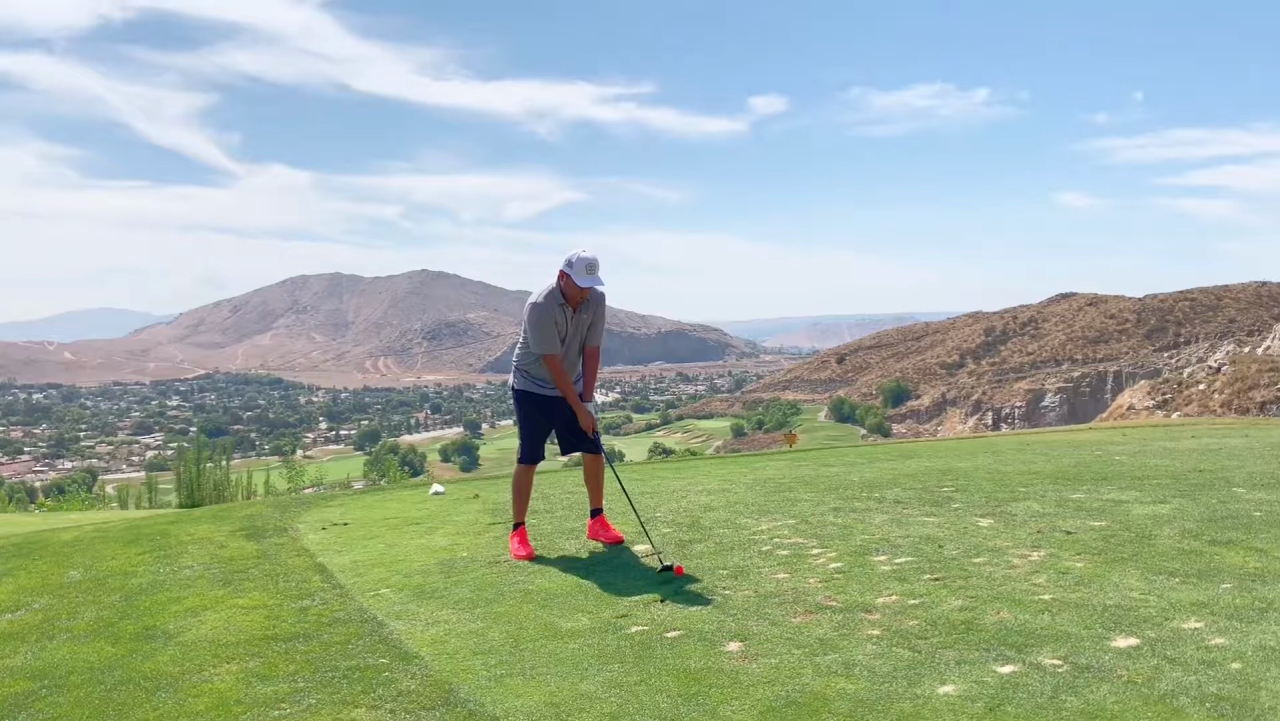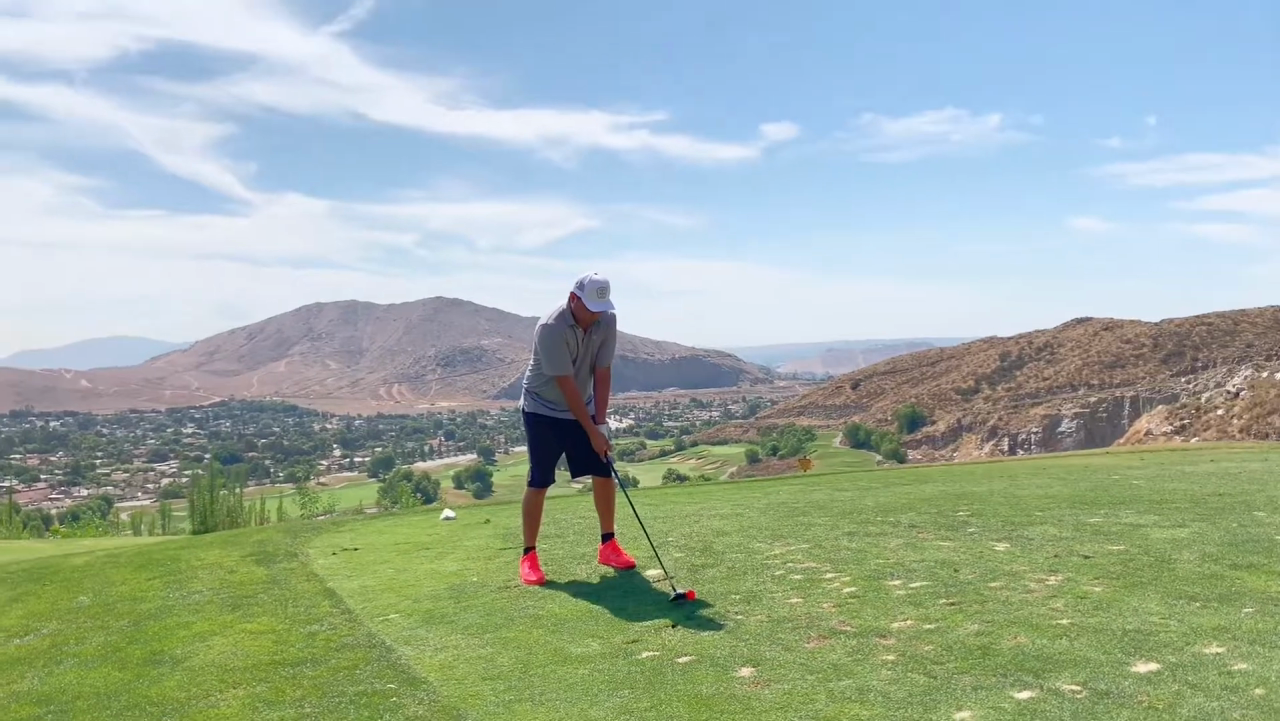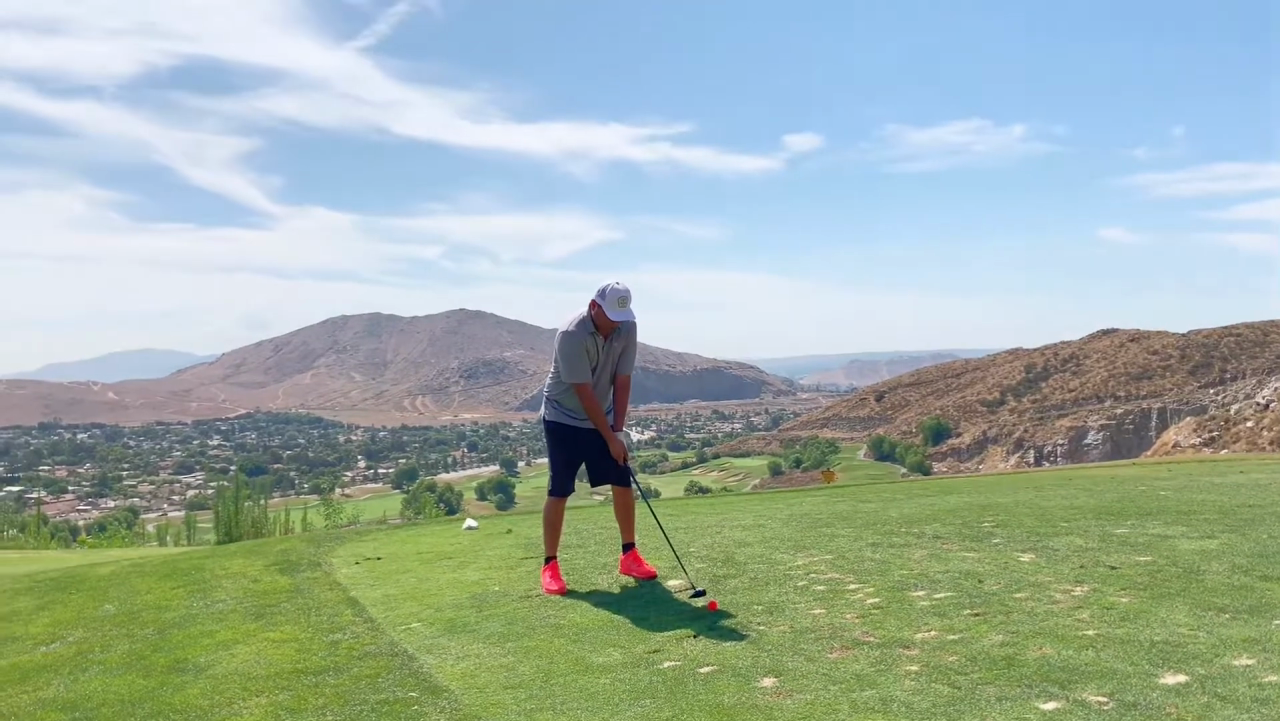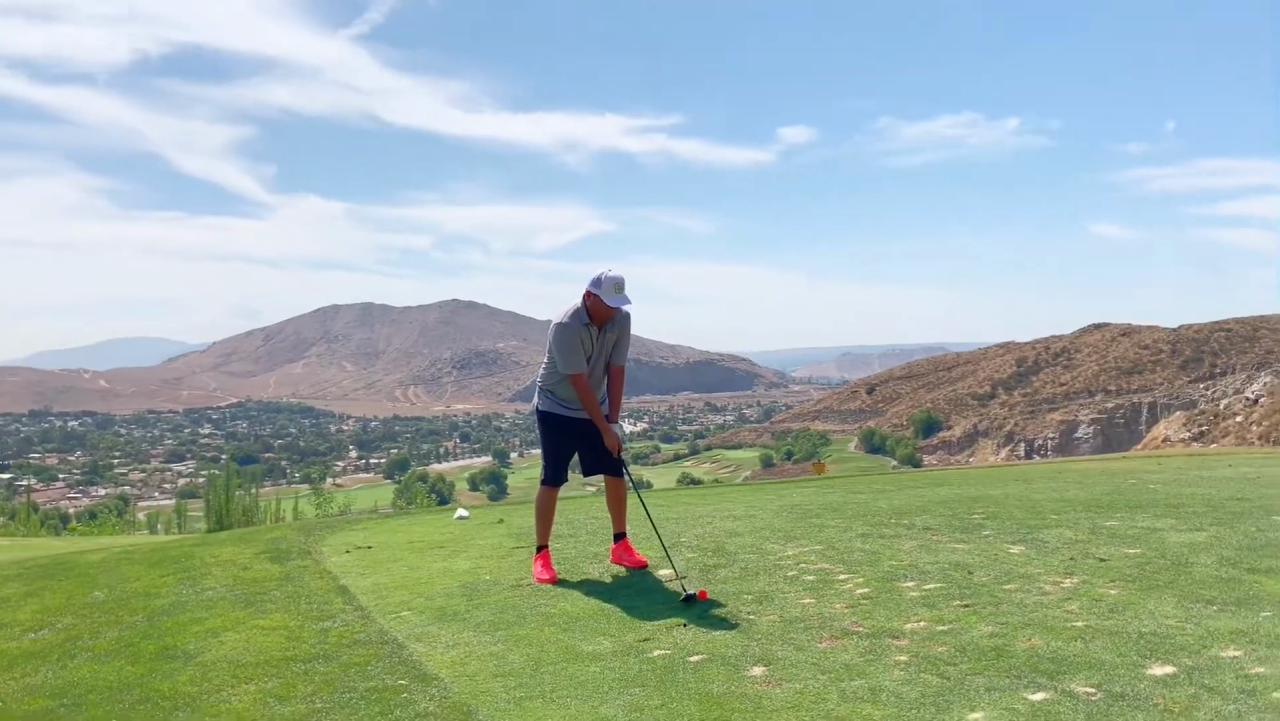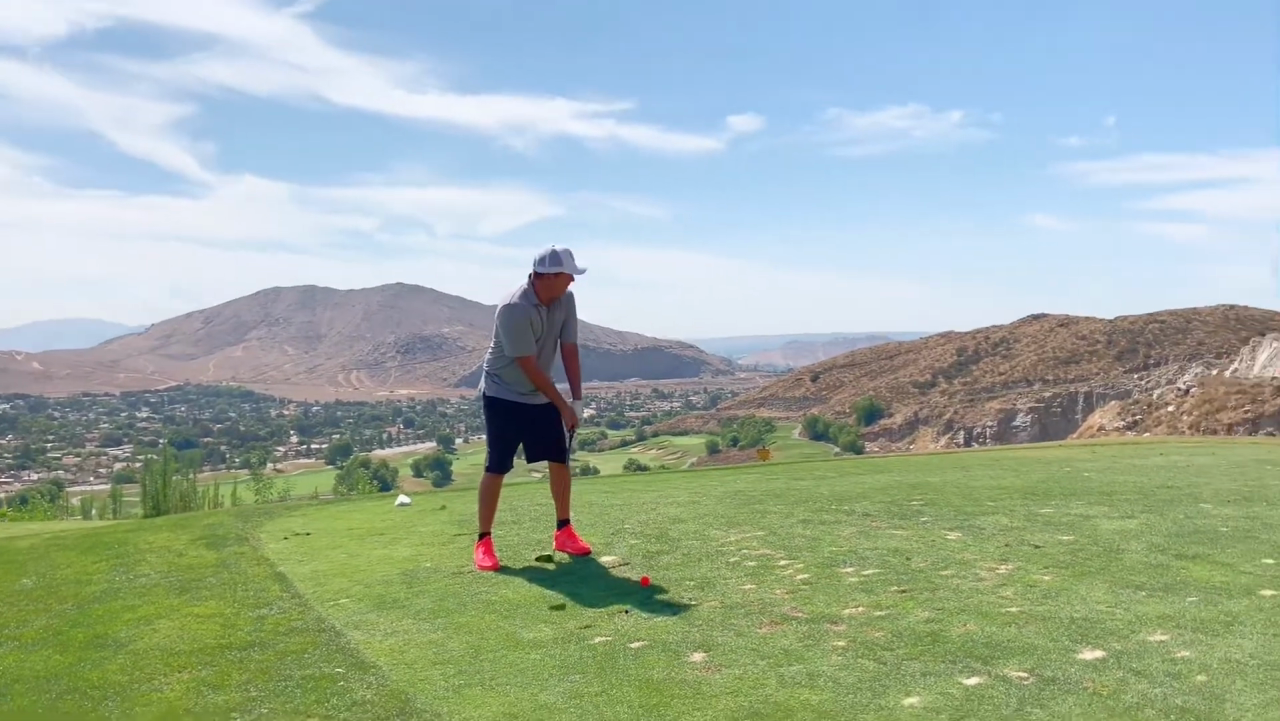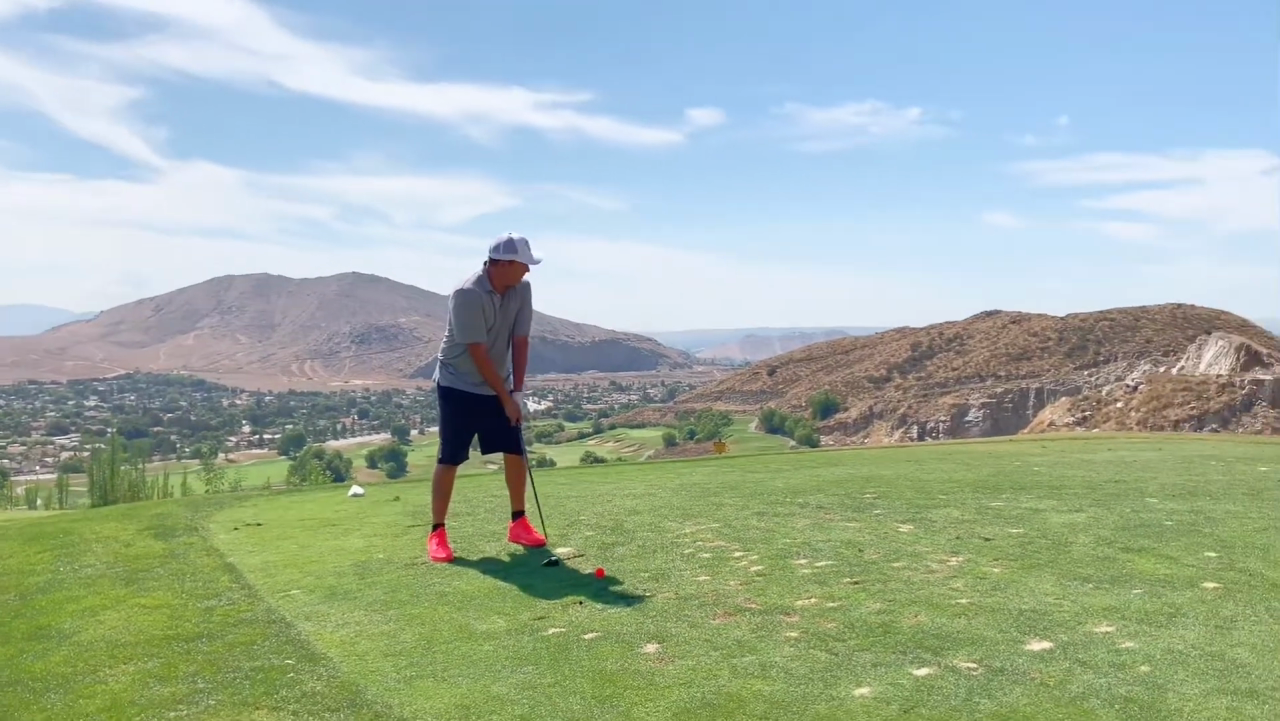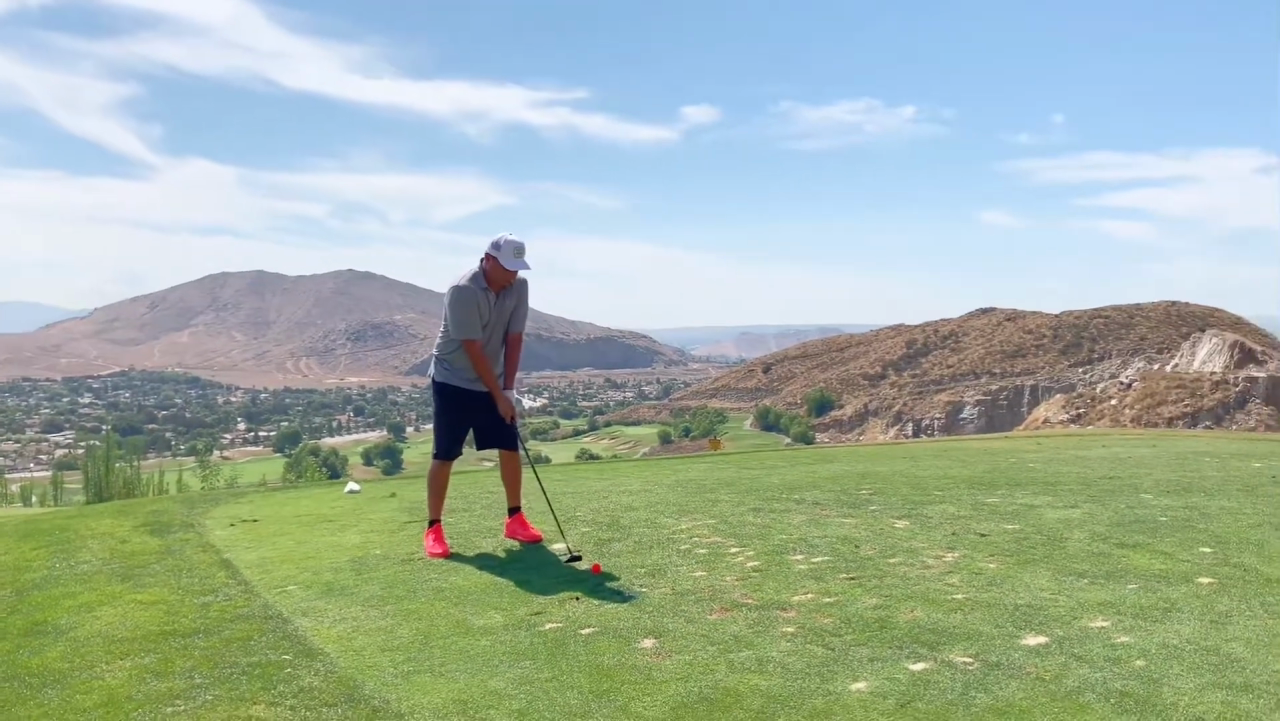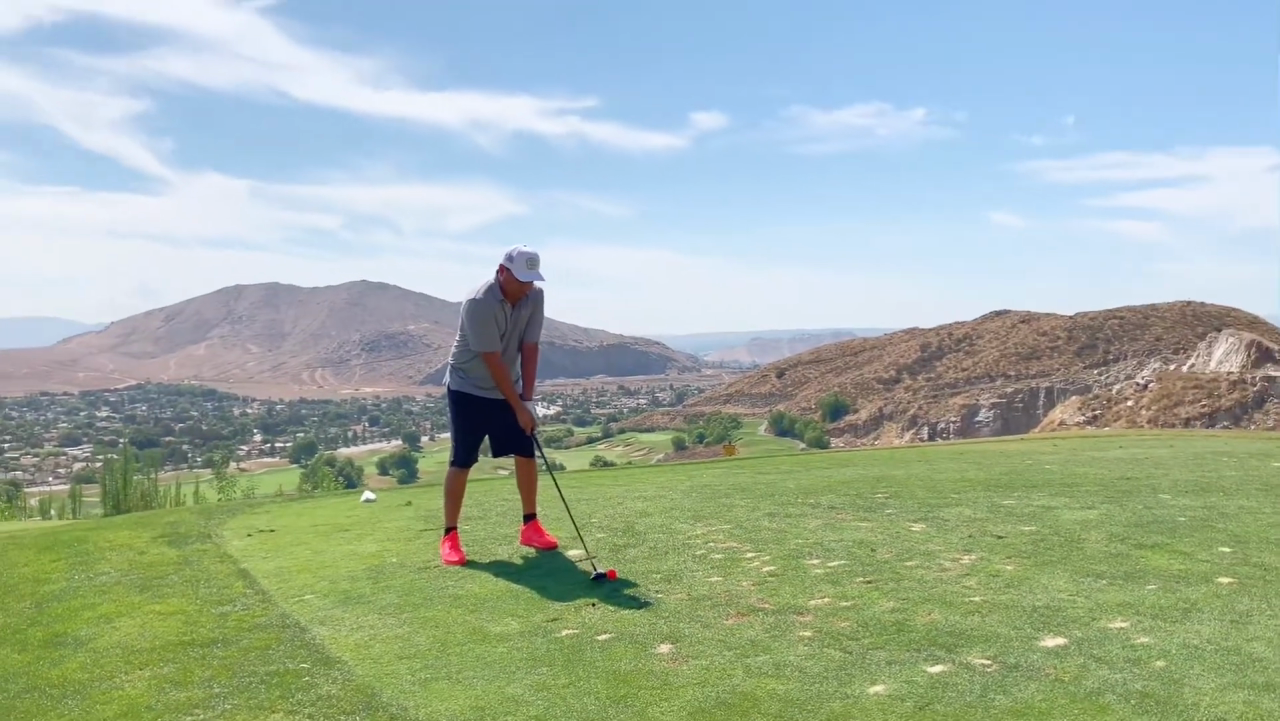
dt=0.4s
person 1, frame 1
left shoulder: (596, 300)
right shoulder: (540, 306)
left elbow: (591, 352)
right elbow: (554, 365)
left wrist: (588, 401)
right wrist: (579, 410)
left hip: (572, 386)
right hip: (533, 388)
left knee: (593, 450)
right knee: (529, 458)
left ankle: (597, 520)
right ankle: (518, 531)
person 1, frame 2
left shoulder: (607, 321)
right shoulder: (550, 328)
left elbow: (602, 374)
right elbow: (566, 386)
left wrist: (600, 423)
right wrist: (591, 432)
left hip: (582, 409)
right hip: (543, 411)
left knee: (604, 473)
right knee: (539, 482)
left ankle: (608, 545)
right ankle: (529, 556)
person 1, frame 3
left shoulder: (627, 328)
right shoulder: (571, 335)
left elbow: (622, 382)
right elbow: (585, 393)
left wrist: (618, 430)
right wrist: (609, 437)
left hip: (603, 417)
right hip: (564, 419)
left knee: (623, 483)
right knee: (559, 491)
left ankle: (629, 555)
right ankle: (550, 565)
person 1, frame 4
left shoulder: (621, 319)
right shoulder: (565, 327)
left elbow: (616, 372)
right elbow: (580, 384)
left wrist: (614, 422)
right wrist: (605, 430)
left hip: (596, 408)
right hip: (557, 409)
left knee: (616, 473)
right knee: (552, 480)
left ankle: (620, 544)
right ankle: (542, 554)
person 1, frame 5
left shoulder: (566, 300)
right shoulder: (514, 309)
left elbow: (569, 349)
right elbow: (530, 367)
left wrist: (577, 399)
right wrist: (563, 406)
left hip: (541, 395)
right hip: (503, 395)
left knee: (560, 459)
right knee: (497, 467)
left ankle: (564, 530)
right ankle: (483, 541)
person 1, frame 6
left shoulder: (522, 289)
right shoulder: (466, 295)
left elbow: (520, 342)
right elbow: (478, 354)
left wrist: (517, 392)
right wrist: (505, 398)
left hip: (498, 386)
right hip: (459, 387)
left knee: (516, 451)
right knee: (450, 459)
left ankle: (518, 522)
right ankle: (437, 533)
person 1, frame 7
left shoulder: (519, 287)
right shoulder: (462, 291)
left elbow: (514, 339)
right elbow: (474, 351)
left wrist: (508, 388)
right wrist: (499, 396)
left hip: (493, 381)
right hip: (453, 382)
left knee: (510, 447)
right knee: (445, 454)
left ankle: (515, 518)
right ankle: (433, 528)
person 1, frame 8
left shoulder: (535, 297)
right shoulder: (479, 304)
left elbow: (530, 349)
right elbow: (494, 362)
left wrist: (528, 399)
right wrist: (519, 408)
left hip: (508, 388)
right hip: (469, 389)
left knee: (526, 453)
right knee: (462, 461)
left ankle: (530, 525)
right ankle: (450, 536)
